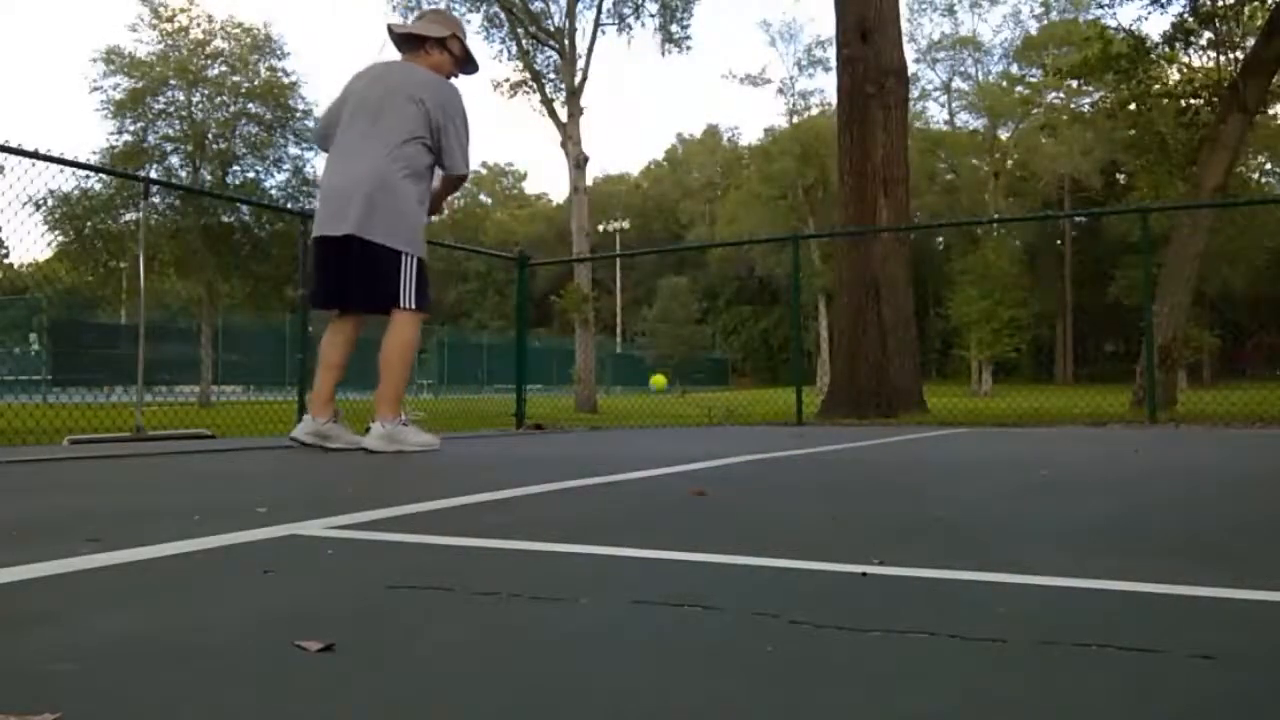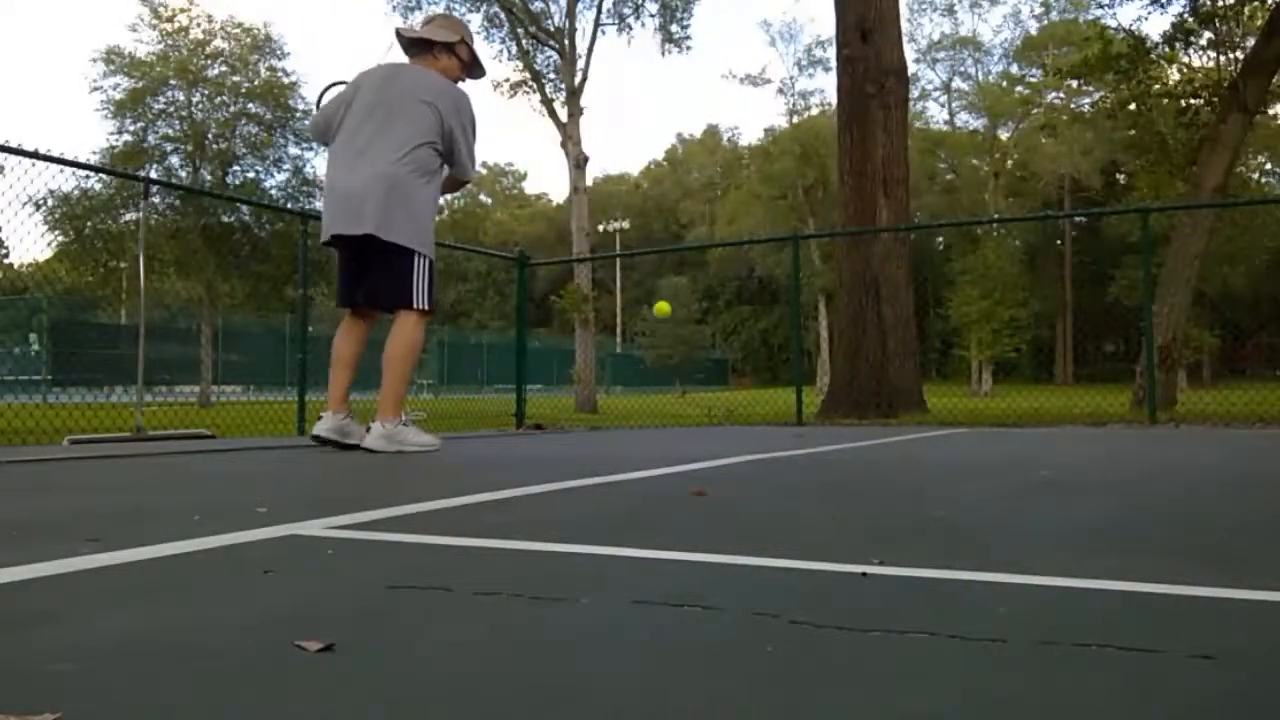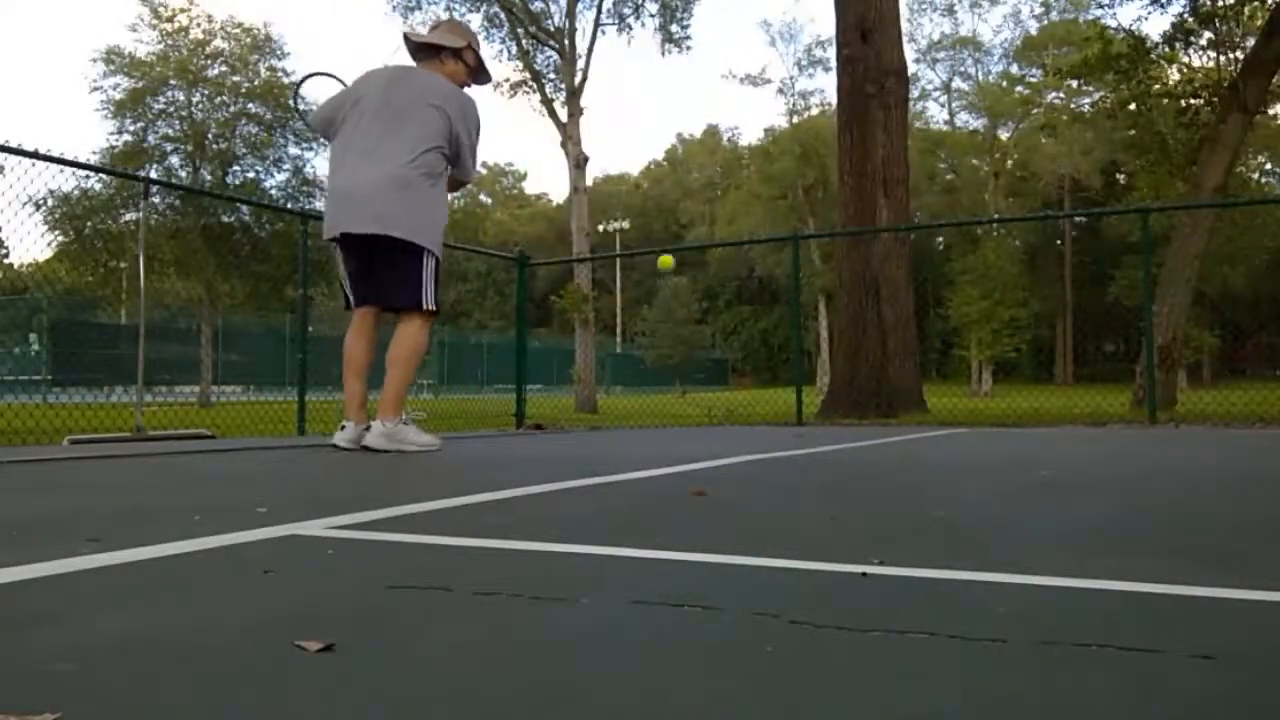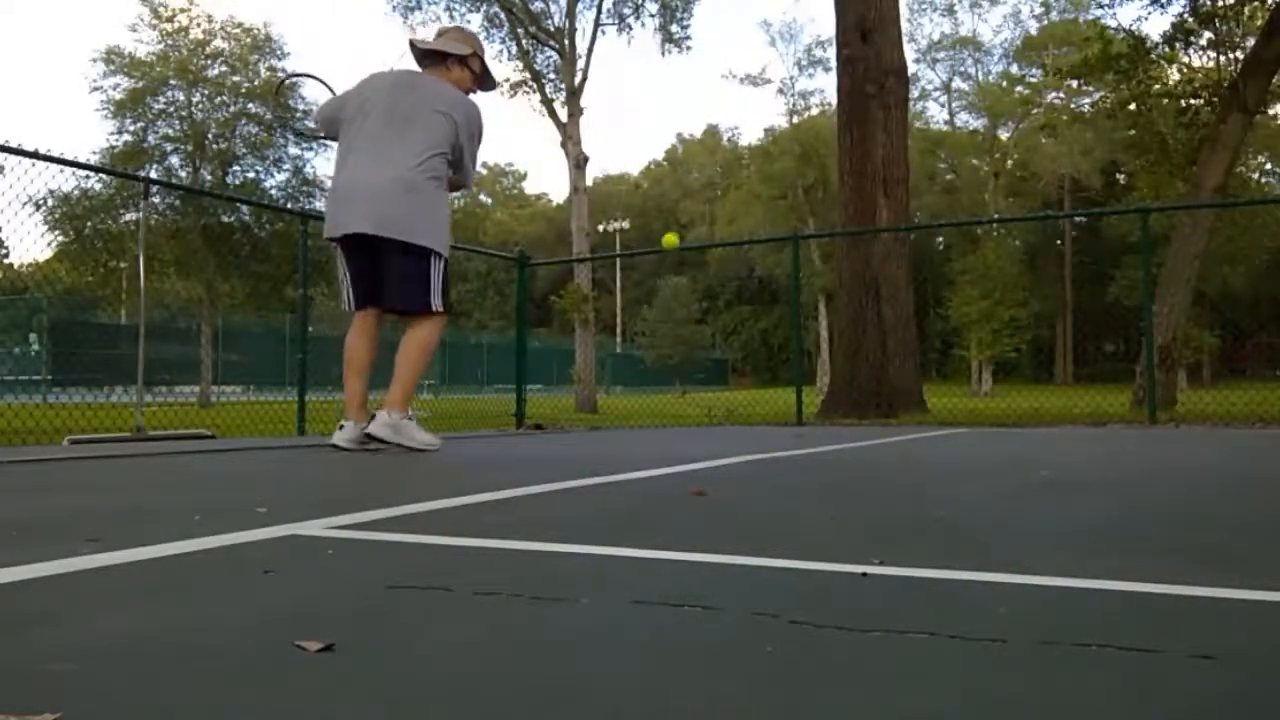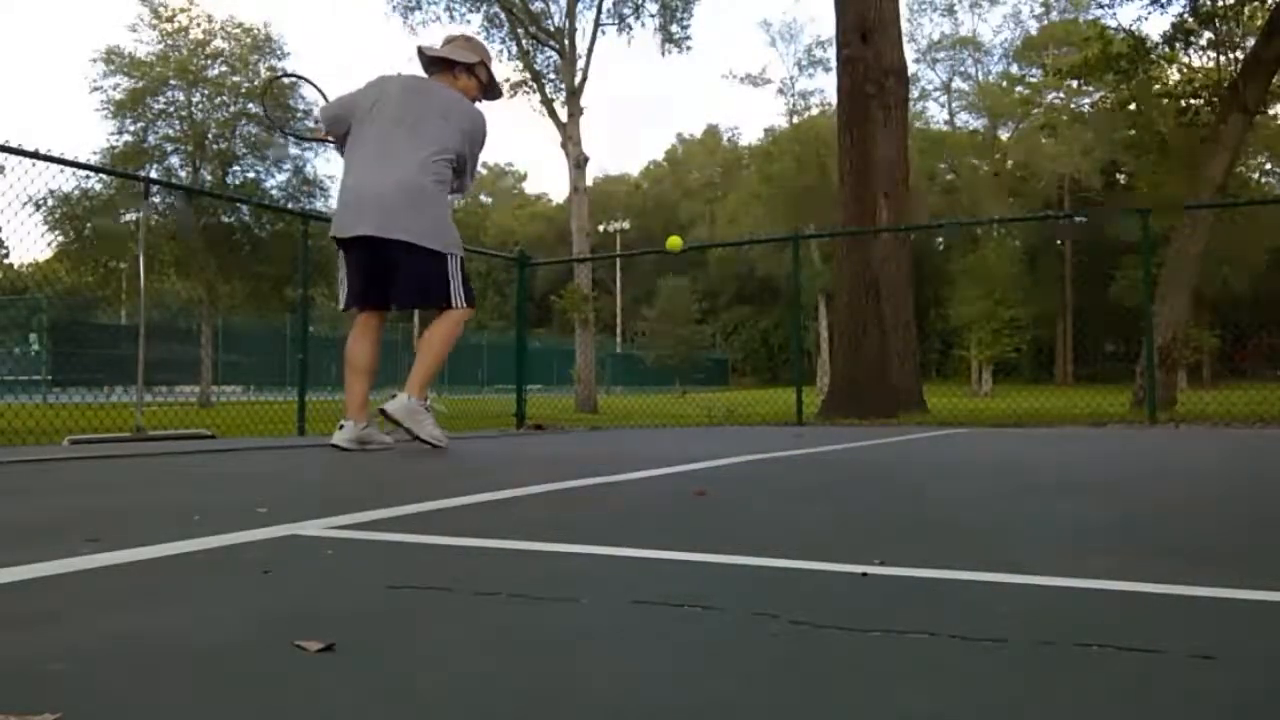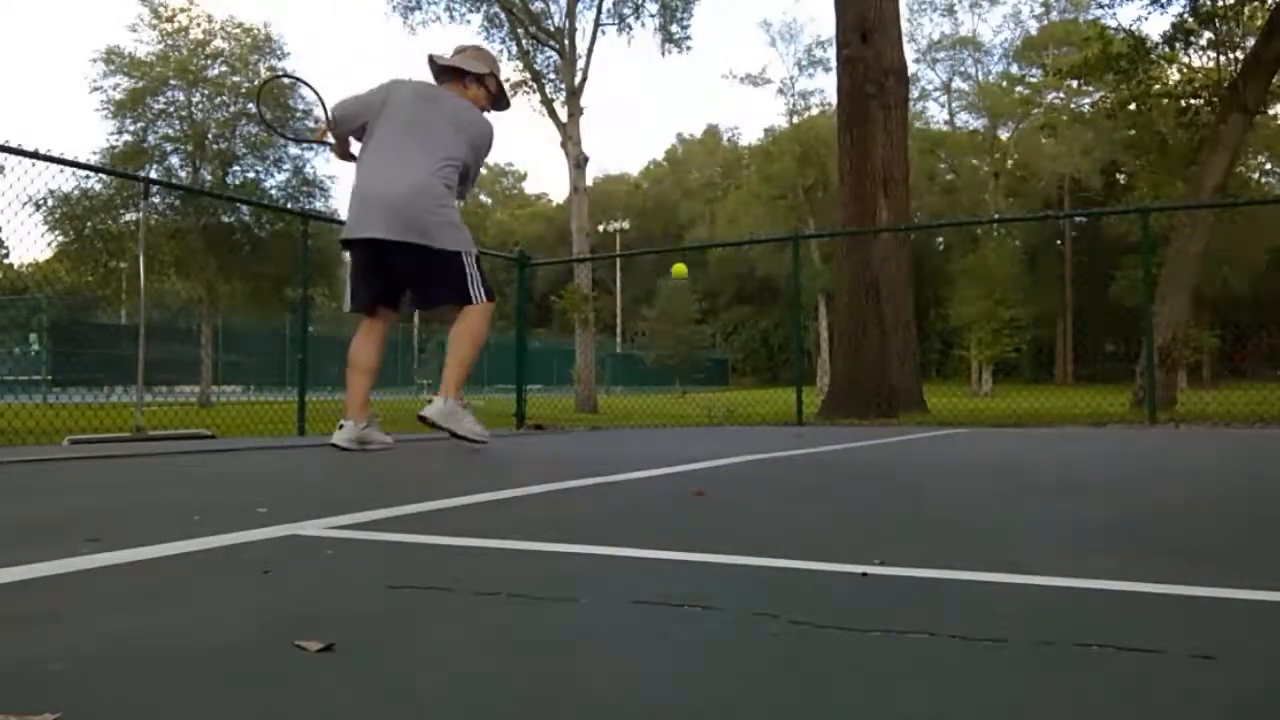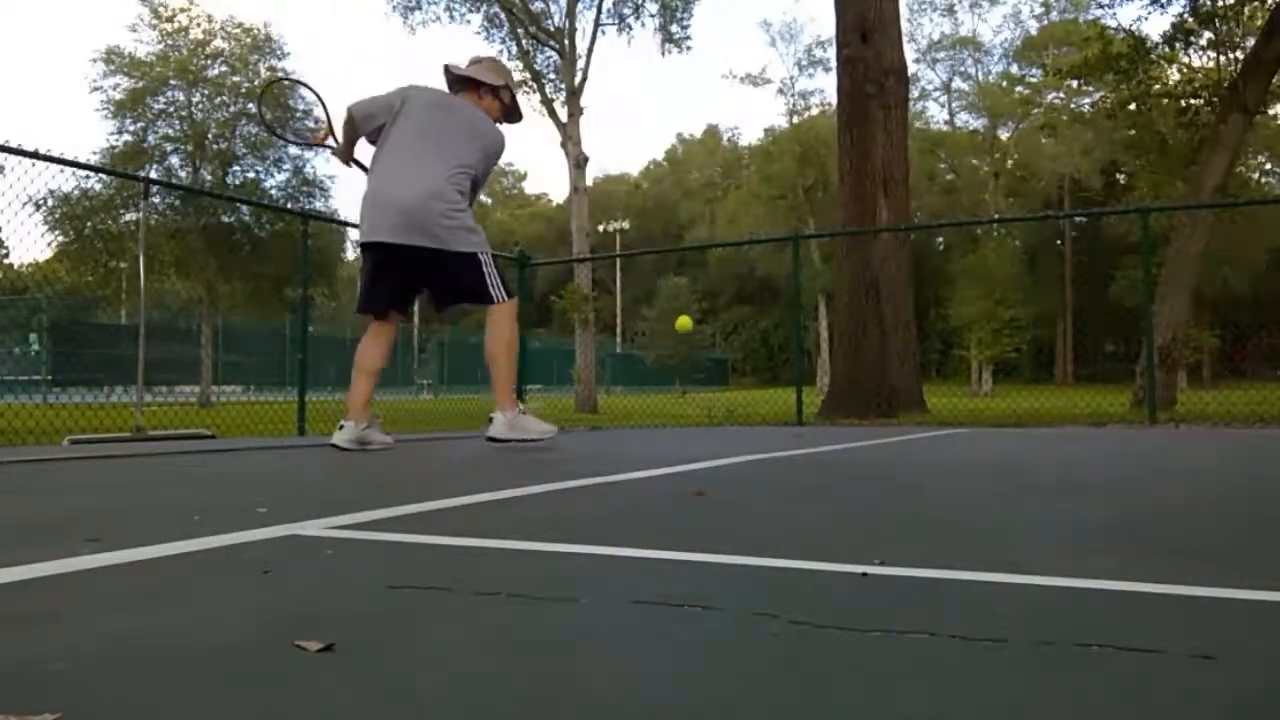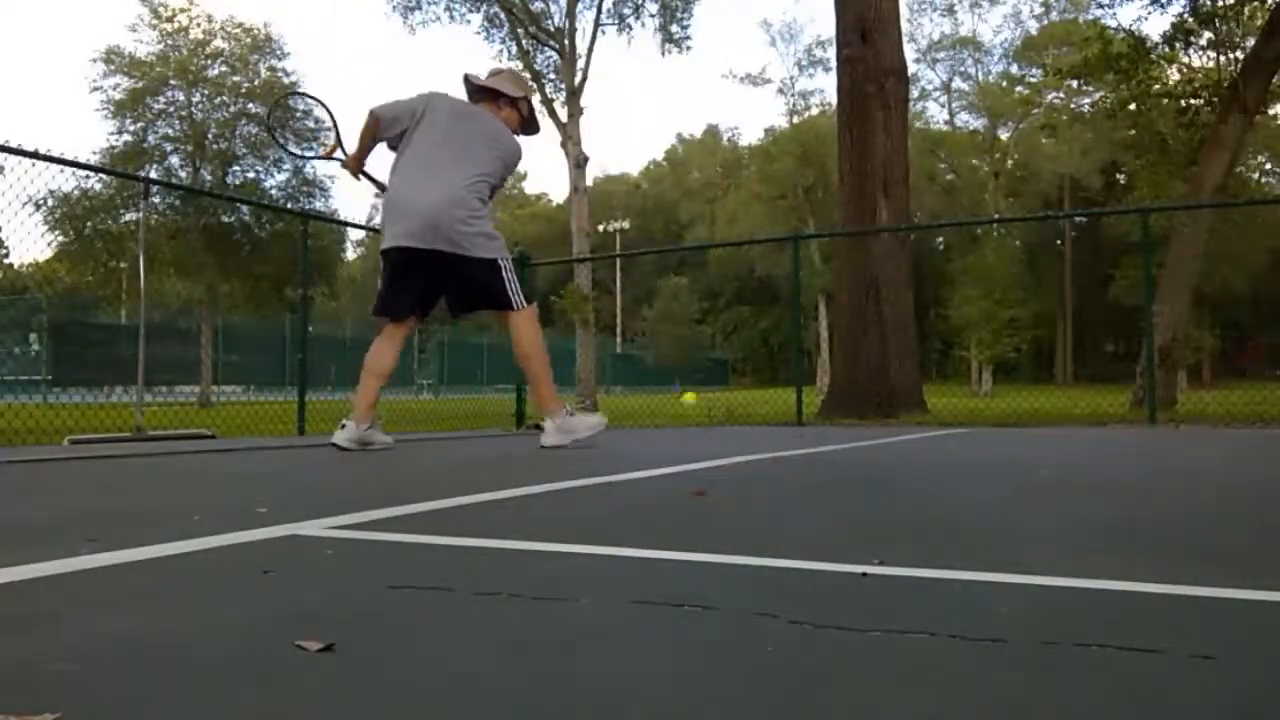
dt=0.1s
person 1, frame 1
left shoulder: (365, 77)
right shoulder: (442, 93)
left elbow: (324, 135)
right elbow: (458, 172)
right wrist: (437, 196)
left hip: (335, 209)
right hip: (387, 213)
left knee: (344, 313)
right knee: (407, 312)
left ankle: (318, 416)
right ankle: (387, 422)
person 1, frame 2
left shoulder: (370, 78)
right shoulder: (451, 97)
left elbow: (320, 128)
right elbow: (462, 173)
right wrist: (434, 186)
left hip: (345, 209)
right hip: (398, 213)
left knee: (360, 312)
right knee: (412, 313)
left ankle: (335, 413)
right ankle: (389, 422)
person 1, frame 3
left shoulder: (374, 79)
right shoulder: (459, 103)
left elbow: (320, 121)
right elbow: (462, 176)
left hip: (349, 208)
right hip: (407, 215)
left knee: (365, 312)
right knee: (416, 315)
left ankle: (353, 420)
right ankle: (389, 420)
person 1, frame 4
left shoulder: (380, 82)
right shoulder: (464, 109)
left elbow: (324, 120)
right elbow: (460, 178)
left hip: (352, 211)
right hip: (412, 218)
left knee: (367, 314)
right knee: (428, 316)
left ankle: (353, 420)
right ankle: (394, 413)
person 1, frame 5
left shoulder: (387, 86)
right shoulder: (471, 118)
left elbow: (331, 120)
right elbow: (458, 183)
left wrist: (353, 144)
left hip: (357, 213)
right hip: (419, 215)
left knee: (368, 315)
right knee: (454, 311)
left ankle: (354, 420)
right ankle: (411, 397)
person 1, frame 6
left shoulder: (398, 91)
right shoulder: (478, 126)
left elbow: (339, 119)
left wrist: (342, 147)
left hip: (369, 216)
right hip: (428, 219)
left knee: (376, 317)
right knee: (478, 306)
left ankle: (355, 420)
right ankle: (448, 399)
person 1, frame 7
left shoulder: (414, 97)
right shoulder: (491, 138)
left elbow: (355, 116)
left wrist: (346, 150)
left hip: (382, 221)
right hip: (442, 221)
left knee: (382, 322)
right knee: (501, 307)
left ankle: (355, 423)
right ankle: (507, 413)
person 1, frame 8
left shoulder: (435, 105)
right shoulder: (508, 146)
left elbow: (378, 117)
left wrist: (357, 157)
left hip: (404, 227)
right hip: (463, 227)
left knee: (397, 325)
right knee: (522, 313)
left ankle: (358, 422)
right ankle: (556, 417)
